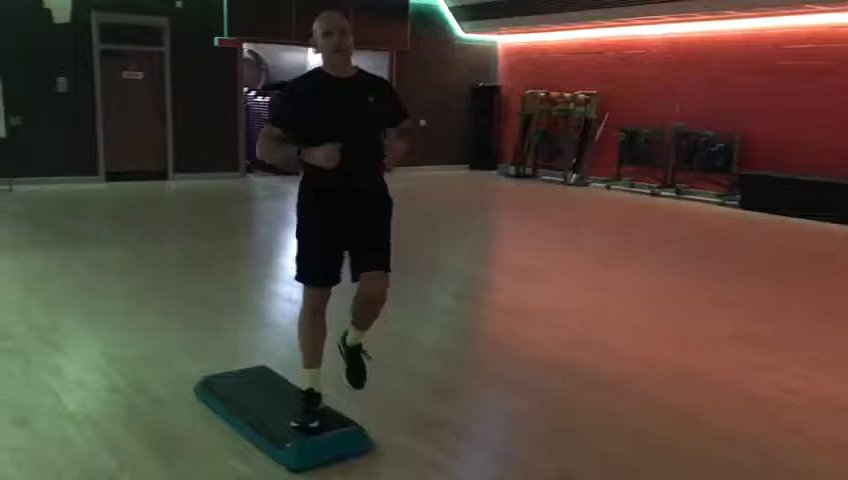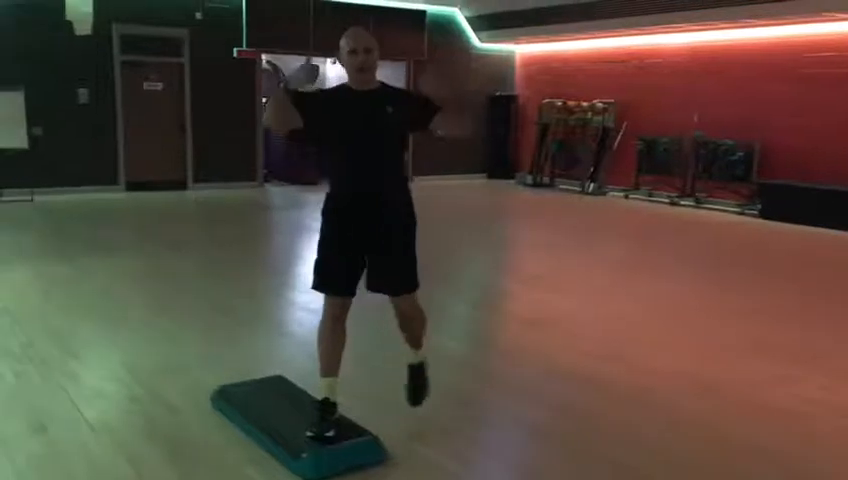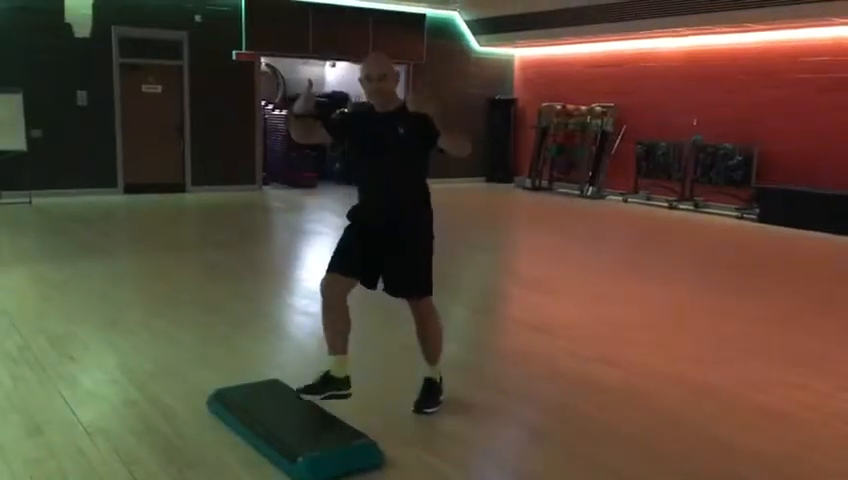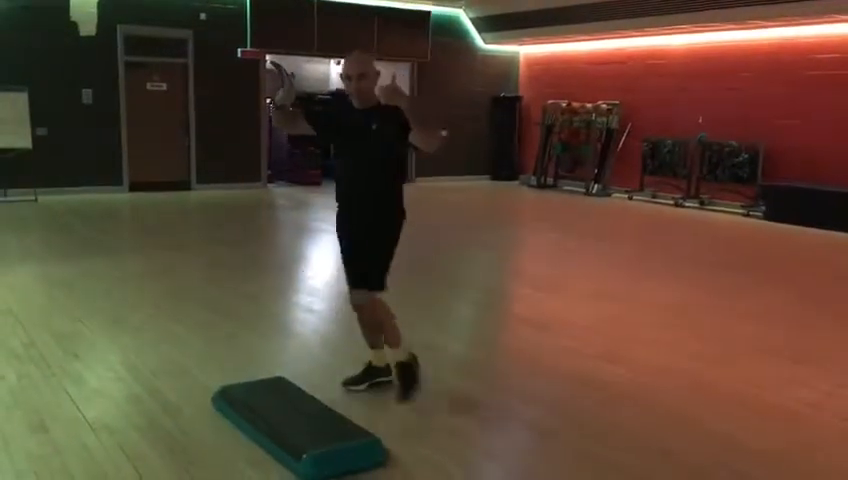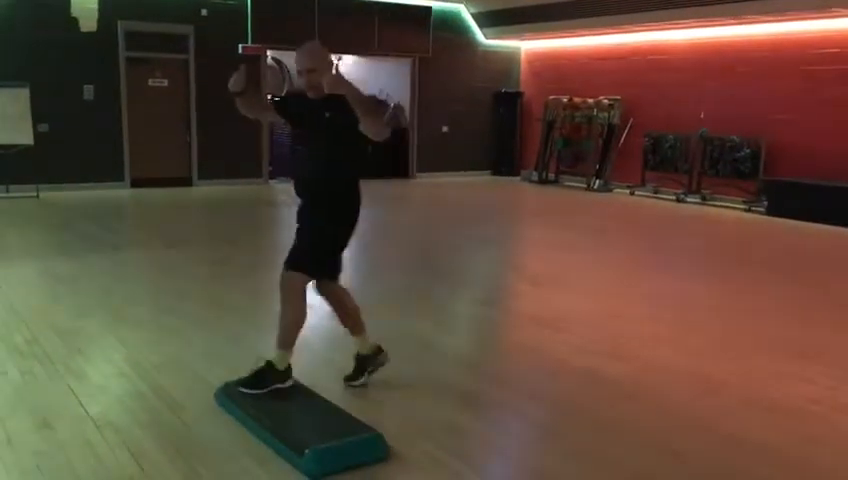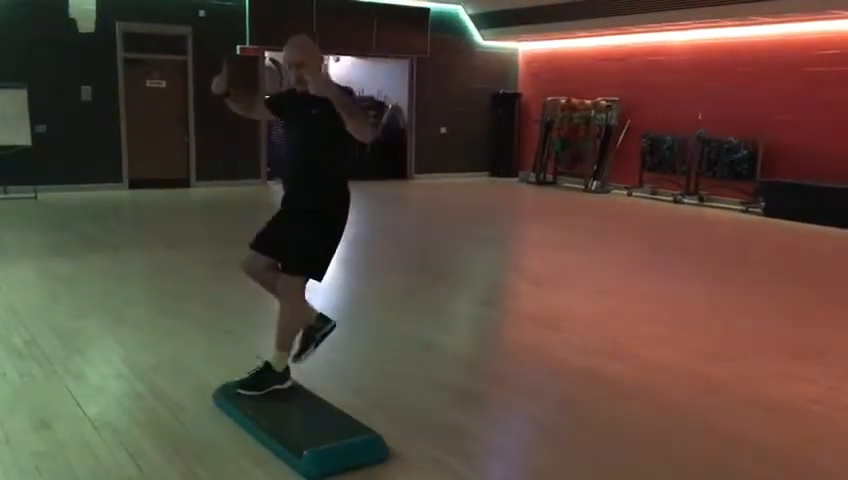
dt=0.4s
person 1, frame 1
left shoulder: (378, 88)
right shoulder: (302, 90)
left elbow: (404, 131)
right elbow: (265, 146)
left wrist: (400, 146)
right wrist: (307, 154)
left hip: (370, 202)
right hip: (320, 205)
left knee: (375, 288)
right knee: (315, 298)
left ankle: (352, 342)
right ankle: (312, 391)
person 1, frame 2
left shoulder: (401, 101)
right shoulder: (325, 102)
left elbow: (457, 129)
right elbow: (273, 123)
left wrist: (439, 99)
right wrist: (289, 88)
left hip: (393, 215)
right hip: (343, 215)
left knee: (406, 303)
right knee: (335, 306)
left ankle: (416, 360)
right ankle: (328, 400)
person 1, frame 3
left shoulder: (417, 120)
right shoulder: (354, 121)
left elbow: (462, 149)
right elbow: (304, 136)
left wrist: (432, 117)
right wrist: (301, 112)
left hip: (410, 223)
right hip: (367, 219)
left knee: (420, 304)
right knee: (332, 287)
left ankle: (433, 379)
right ankle: (337, 376)
person 1, frame 4
left shoulder: (393, 115)
right shoulder: (336, 114)
left elbow: (431, 144)
right elbow: (290, 126)
left wrist: (404, 105)
right wrist: (282, 105)
left hip: (383, 218)
right hip: (349, 217)
left knee: (363, 296)
right knee: (361, 297)
left ankle: (404, 358)
right ankle: (380, 365)
person 1, frame 5
left shoulder: (346, 103)
right shoulder: (299, 102)
left elbow: (380, 132)
right elbow: (258, 110)
left wrist: (350, 92)
right wrist: (238, 91)
left hip: (336, 209)
right hip: (313, 207)
left knee: (292, 282)
right knee: (327, 286)
left ankle: (279, 368)
right ankle: (369, 351)
person 1, frame 6
left shoulder: (335, 100)
right shoulder: (292, 99)
left elbow: (366, 134)
right elbow: (252, 108)
left wrist: (332, 94)
right wrist: (226, 92)
left hip: (324, 207)
right hip: (295, 203)
left knee: (290, 283)
right knee: (255, 265)
left ankle: (278, 369)
right ankle: (313, 320)
